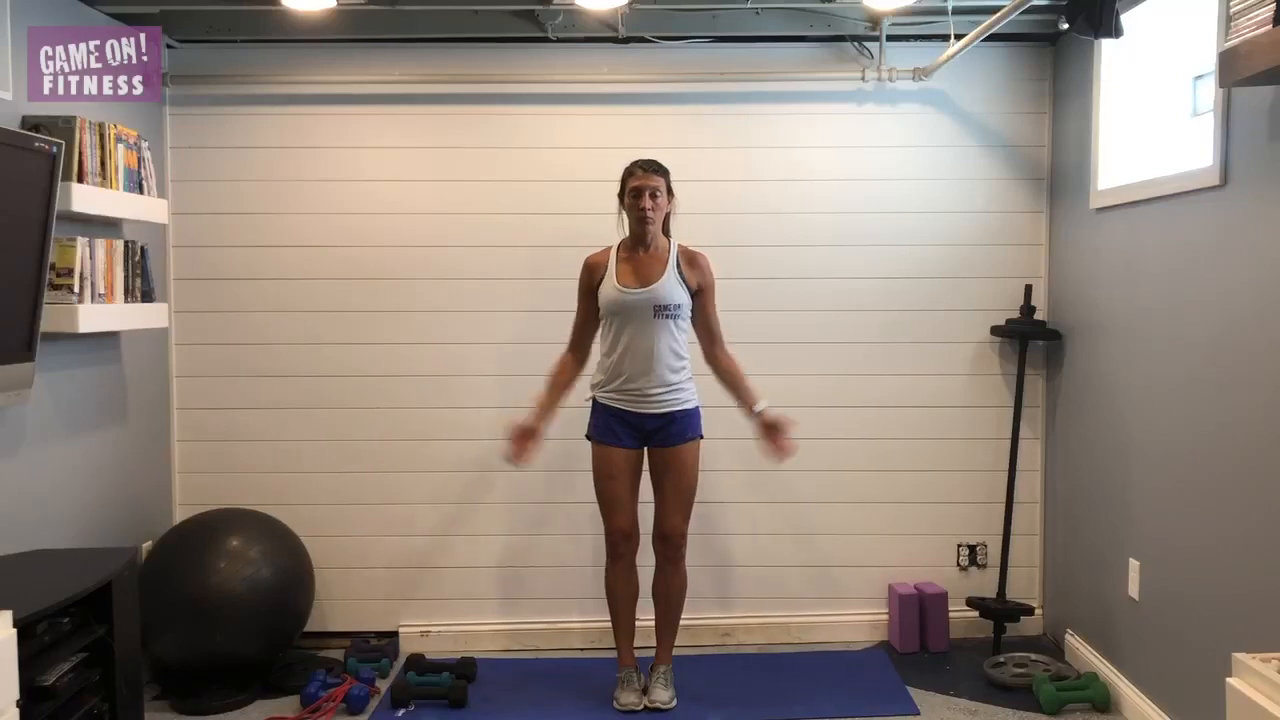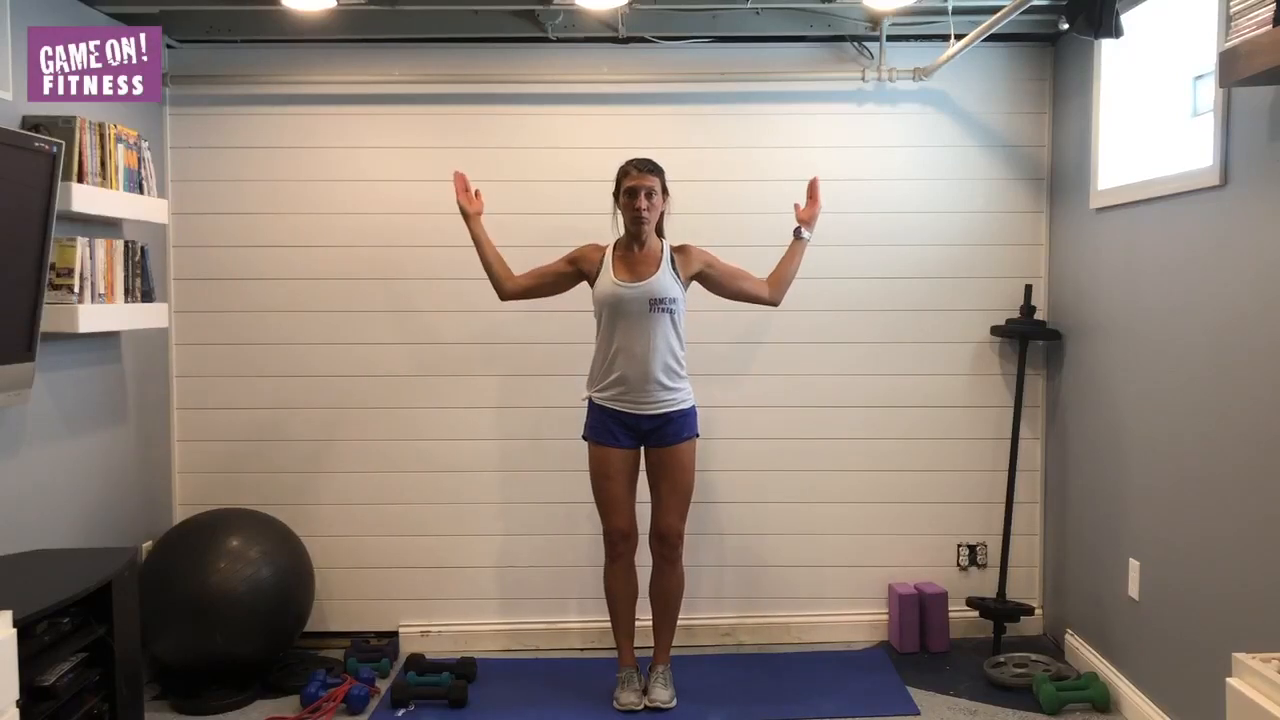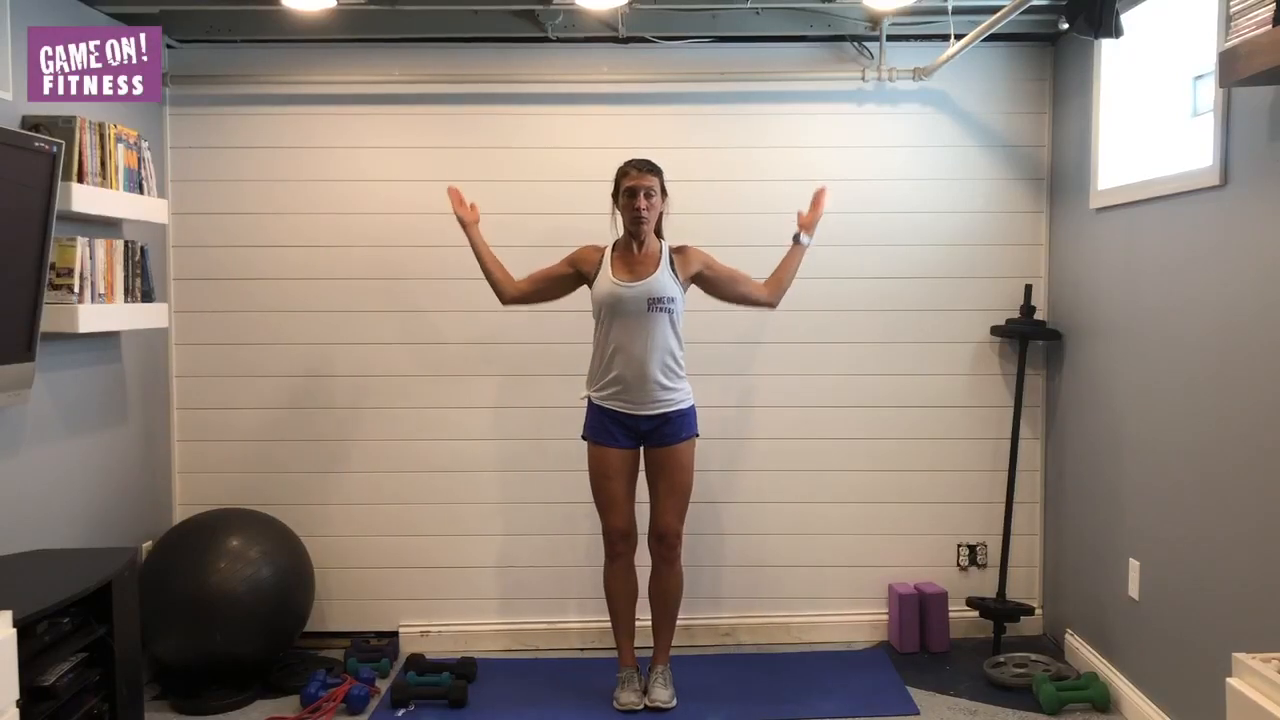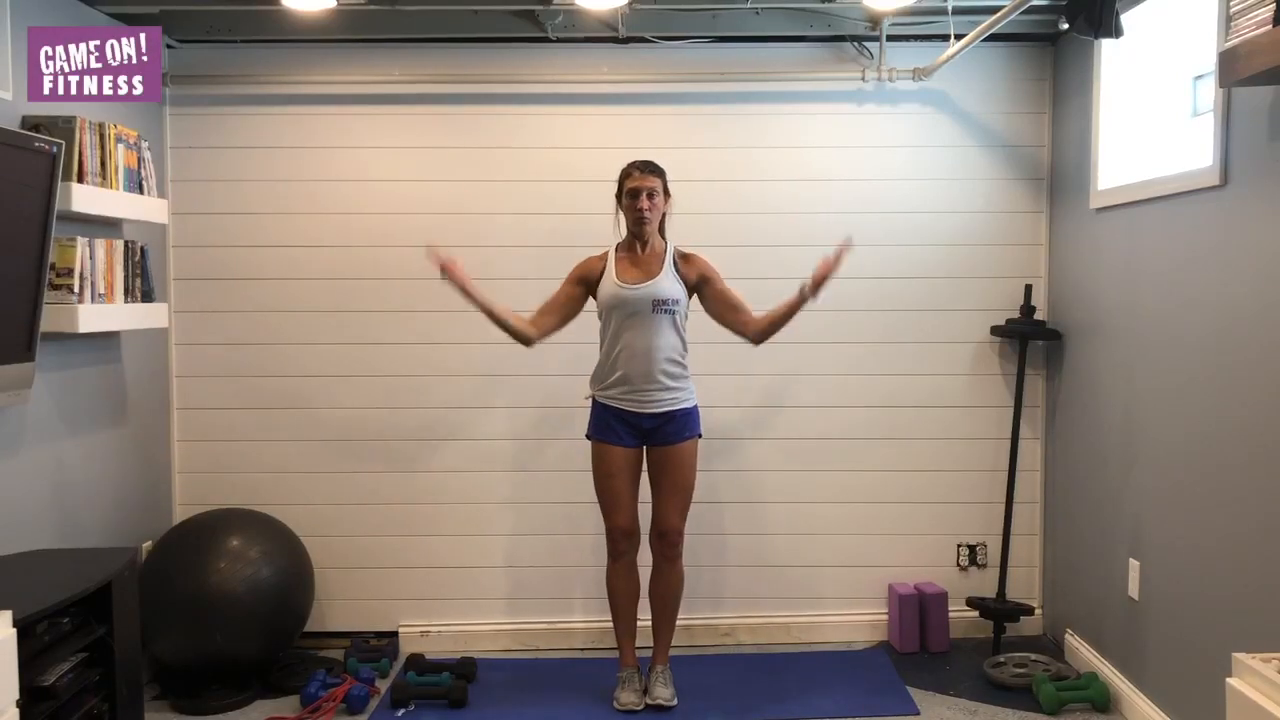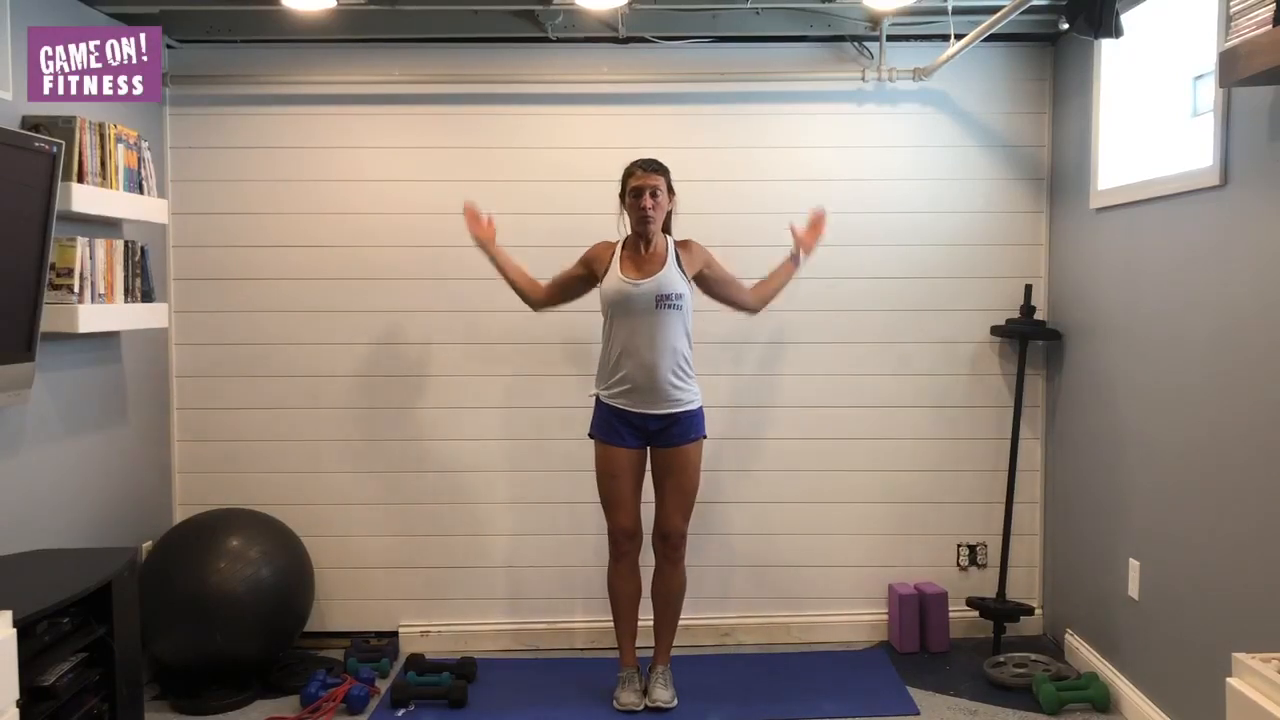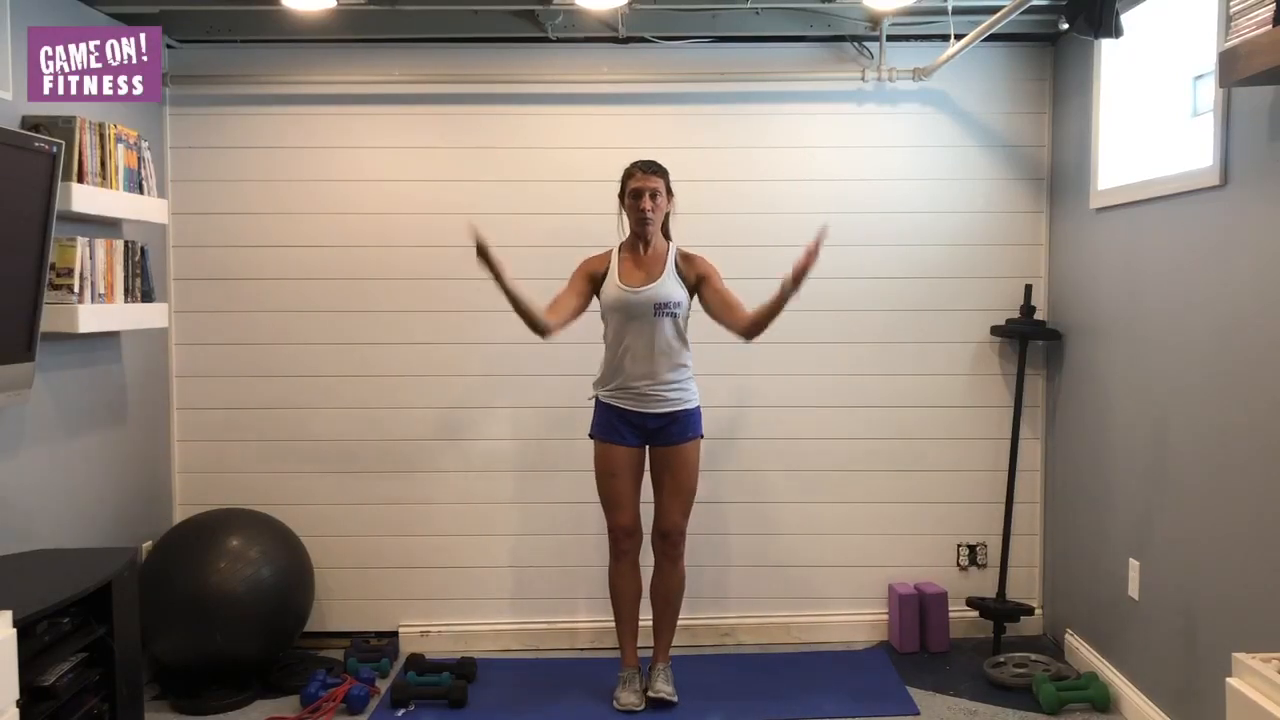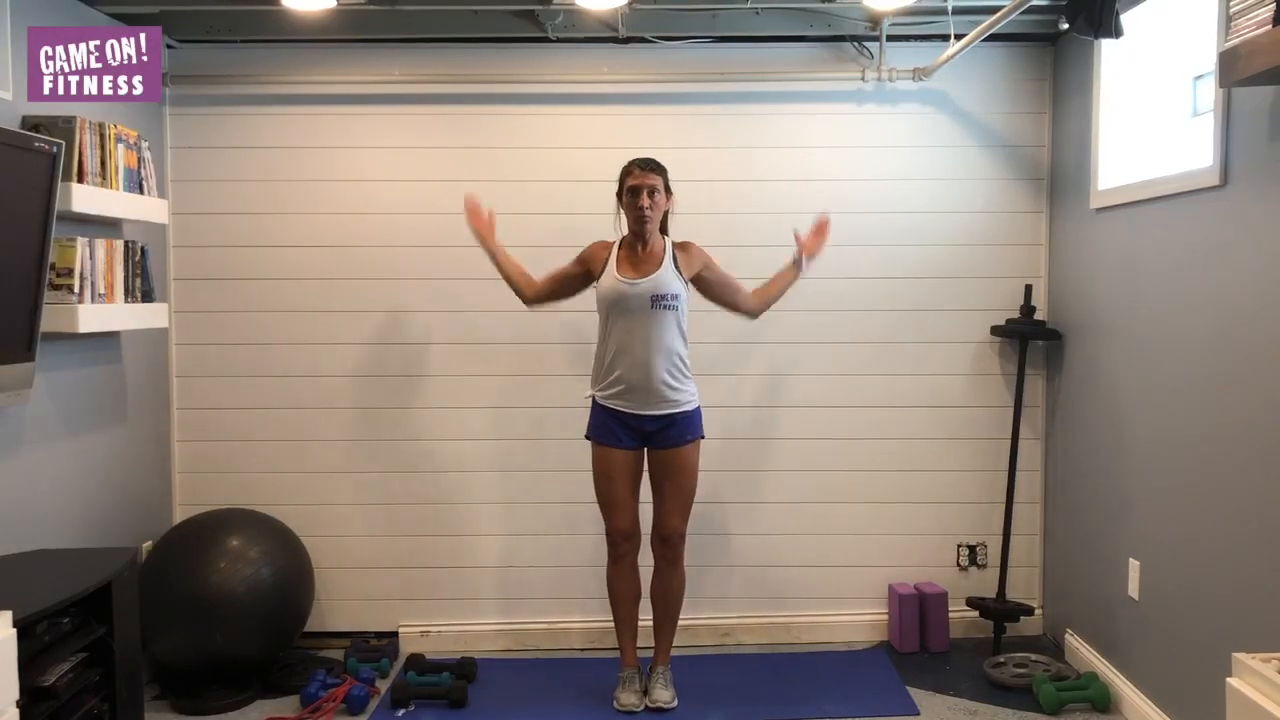
dt=0.5s
person 1, frame 1
left shoulder: (693, 265)
right shoulder: (597, 265)
left elbow: (715, 350)
right elbow: (577, 351)
left wrist: (757, 411)
right wrist: (539, 417)
left hip: (675, 415)
right hip: (614, 416)
left knee: (671, 542)
right knee: (620, 541)
left ankle: (663, 666)
right ankle: (626, 667)
person 1, frame 2
left shoulder: (687, 259)
right shoulder: (592, 259)
left elbow: (770, 292)
right elbow: (510, 288)
left wrist: (802, 233)
right wrist: (475, 225)
left hip: (672, 414)
right hip: (611, 415)
left knee: (668, 541)
right knee: (619, 540)
left ankle: (661, 667)
right ankle: (627, 668)
person 1, frame 3
left shoulder: (686, 260)
right shoulder: (590, 261)
left elbow: (767, 295)
right elbow: (511, 292)
left wrist: (803, 236)
right wrist: (472, 230)
left hip: (671, 415)
right hip: (610, 415)
left knee: (667, 541)
right knee: (618, 541)
left ankle: (661, 666)
right ankle: (627, 668)
person 1, frame 4
left shoulder: (690, 266)
right shoulder: (595, 268)
left elbow: (753, 330)
right elbow: (531, 330)
left wrist: (808, 292)
right wrist: (469, 291)
left hip: (674, 413)
right hip: (614, 415)
left knee: (668, 539)
right knee: (621, 539)
left ankle: (661, 665)
right ankle: (627, 667)
person 1, frame 5
left shoulder: (691, 255)
right shoulder: (601, 257)
left elbow: (751, 300)
right elbow: (540, 297)
left wrist: (797, 255)
right wrist: (492, 249)
left hip: (679, 415)
right hip: (618, 414)
left knee: (671, 540)
right knee: (623, 539)
left ankle: (662, 666)
right ankle: (627, 667)
person 1, frame 6
left shoulder: (692, 266)
right shoulder: (598, 266)
left elbow: (747, 326)
right elbow: (545, 323)
left wrist: (794, 282)
right wrist: (499, 273)
left hip: (676, 414)
right hip: (617, 414)
left knee: (670, 538)
right knee: (623, 538)
left ankle: (661, 664)
right ankle: (629, 667)
person 1, frame 7
left shoulder: (688, 257)
right shoulder: (598, 256)
left elbow: (750, 304)
right elbow: (534, 293)
left wrist: (800, 260)
right wrist: (491, 244)
left hip: (676, 415)
right hip: (614, 415)
left knee: (670, 541)
right knee: (621, 540)
left ankle: (662, 666)
right ankle: (628, 667)
